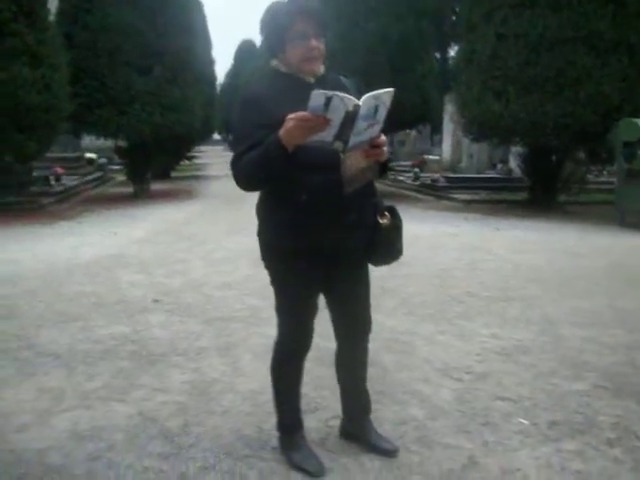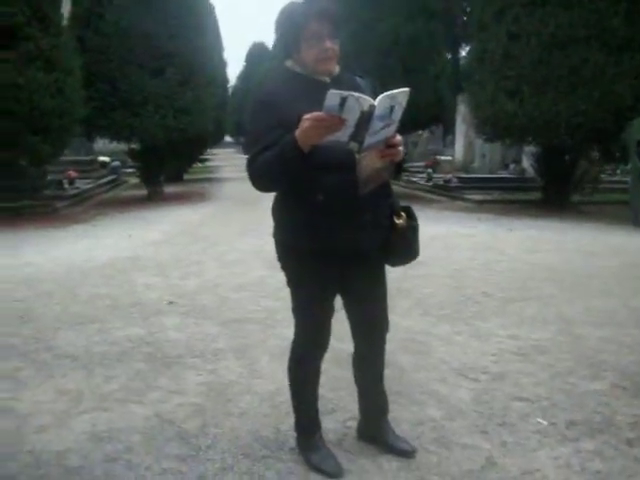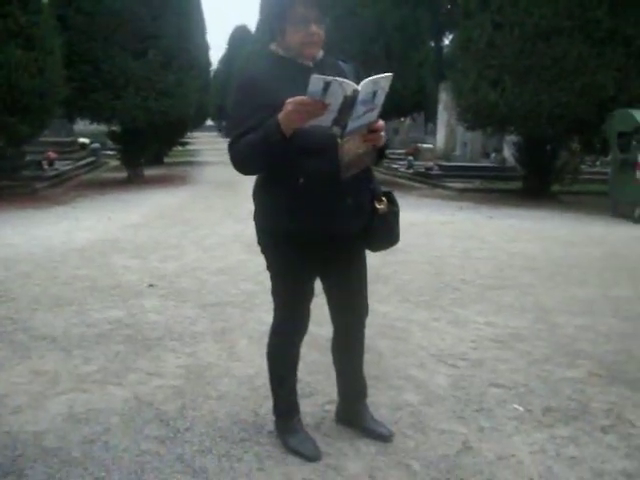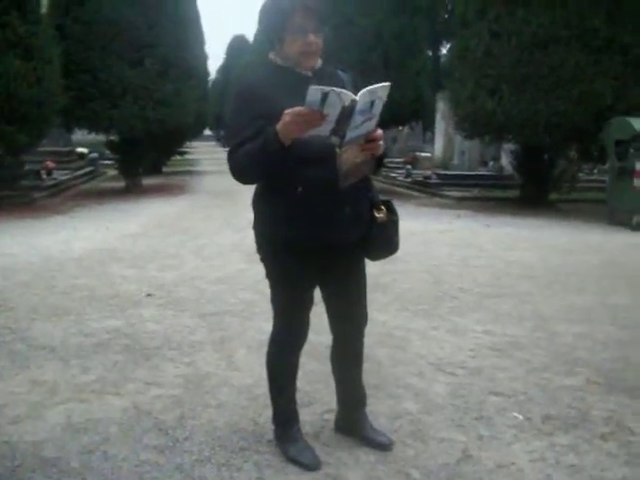
dt=0.3s
person 1, frame 1
left shoulder: (342, 87)
right shoulder: (260, 96)
left elbow: (364, 154)
right elbow: (245, 174)
left wrist: (378, 152)
right wrist: (284, 141)
left hip: (349, 236)
right hip: (294, 243)
left knee: (355, 331)
right knee: (294, 337)
left ankle: (357, 420)
right ankle: (290, 433)
person 1, frame 2
left shoulder: (356, 87)
right shoulder: (274, 95)
left elbow: (379, 151)
right elbow: (261, 174)
left wrist: (394, 152)
right wrist: (300, 141)
left hip: (364, 237)
right hip: (309, 244)
left knee: (373, 332)
right knee: (312, 338)
left ankle: (374, 421)
right ankle: (308, 436)
person 1, frame 3
left shoulder: (339, 71)
right shoulder: (257, 77)
left elbow: (361, 136)
right elbow: (243, 157)
left wrist: (376, 137)
right wrist: (282, 125)
left hip: (346, 222)
right hip: (290, 227)
left knee: (352, 317)
right knee: (291, 321)
left ankle: (352, 405)
right ankle: (287, 418)
person 1, frame 4
left shoulder: (336, 80)
right shoulder: (255, 86)
left elbow: (358, 145)
right elbow: (242, 166)
left wrist: (374, 146)
right wrist: (281, 135)
left hip: (344, 231)
right hip: (289, 236)
left knee: (351, 326)
right knee: (290, 331)
left ankle: (352, 414)
right ankle: (286, 427)
